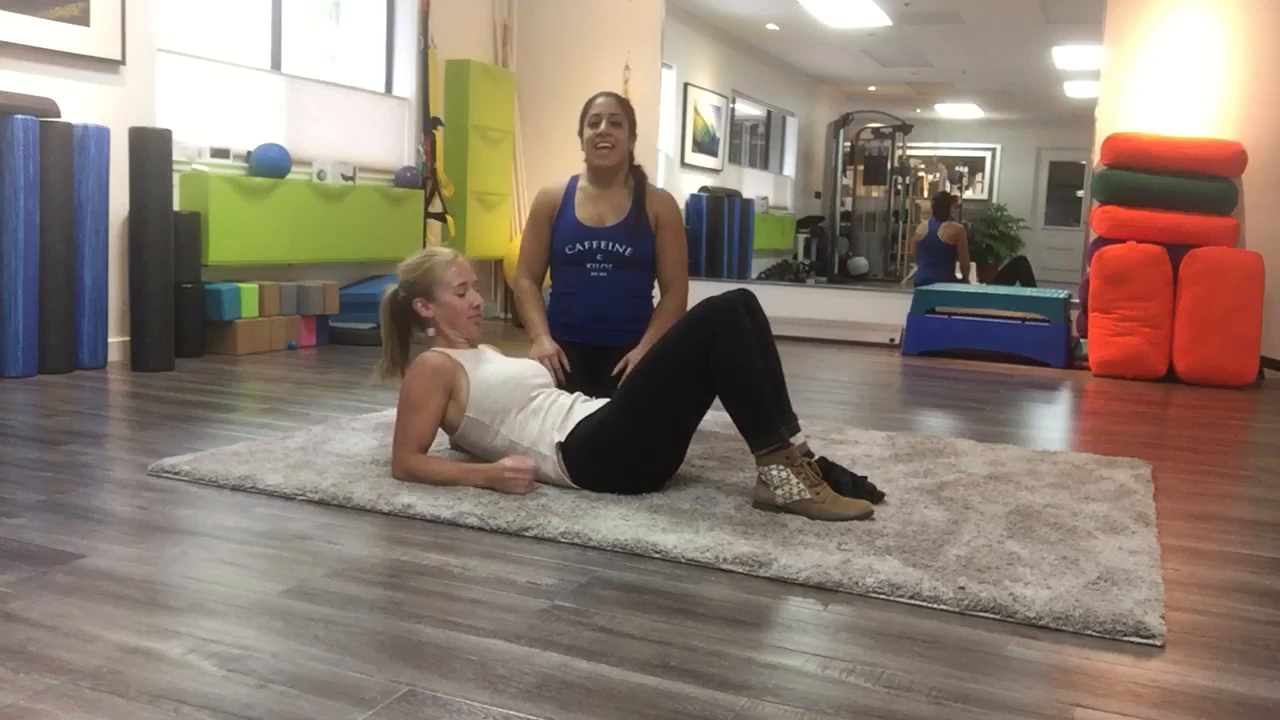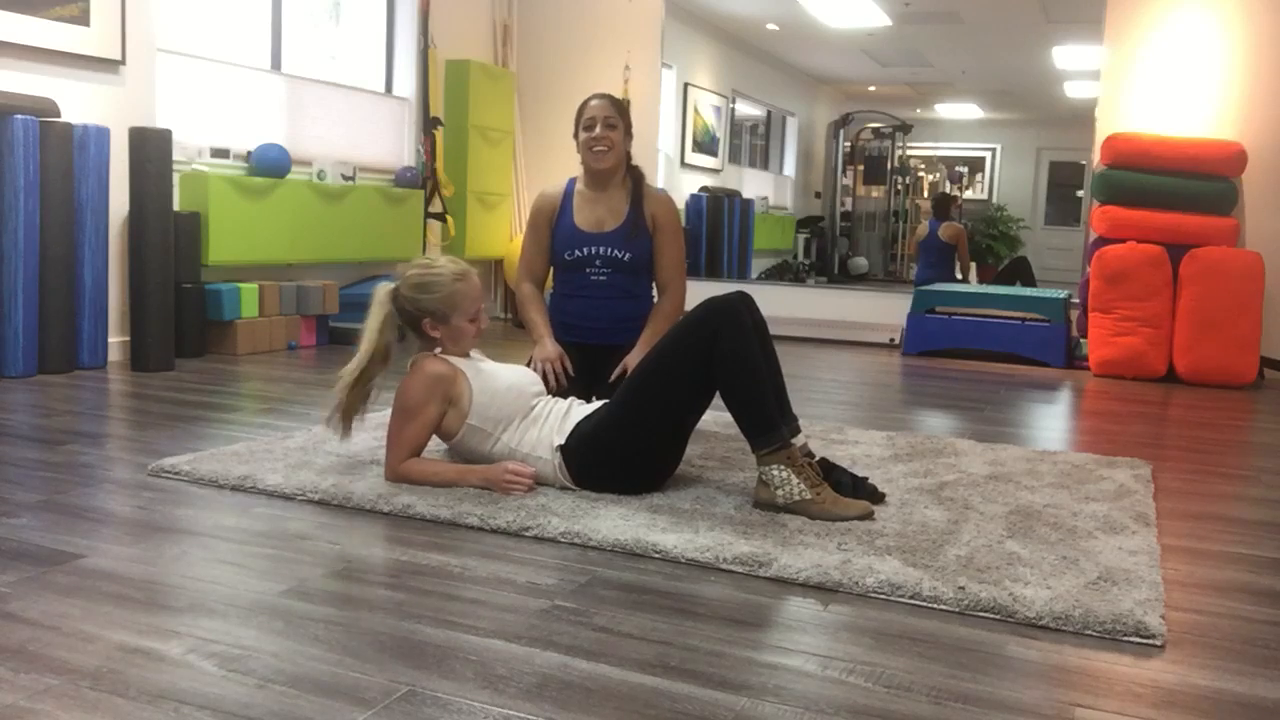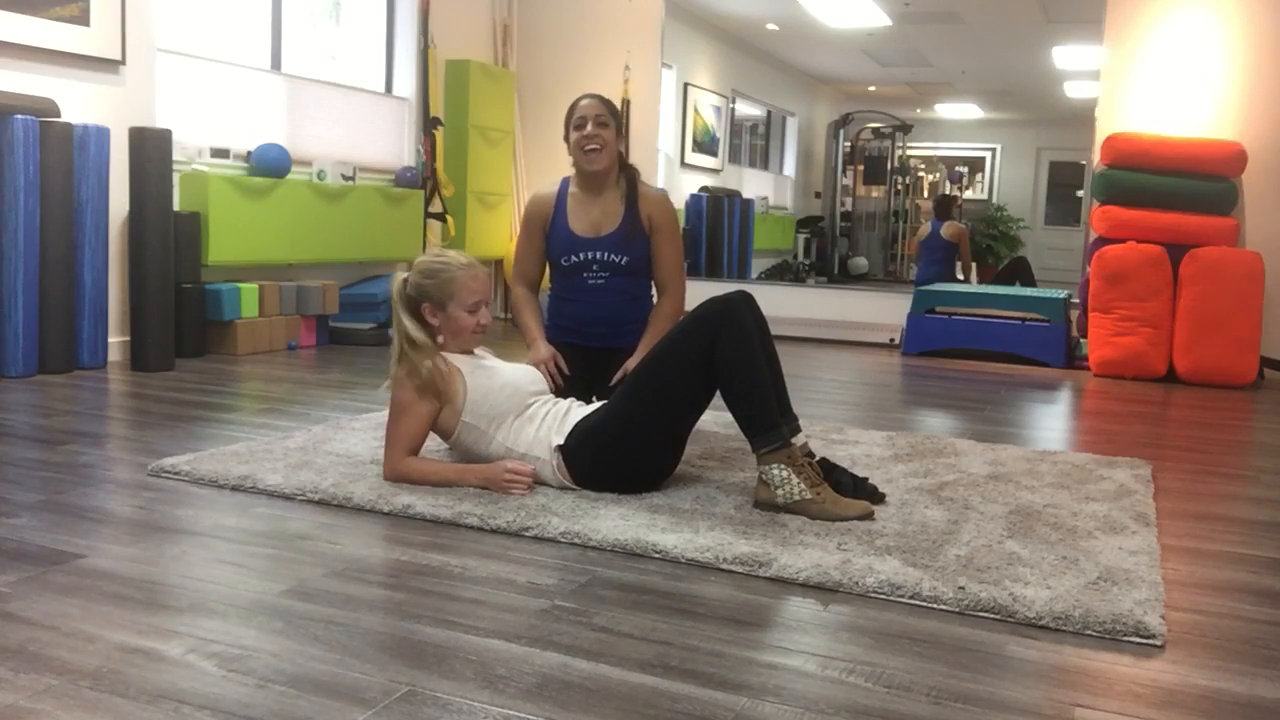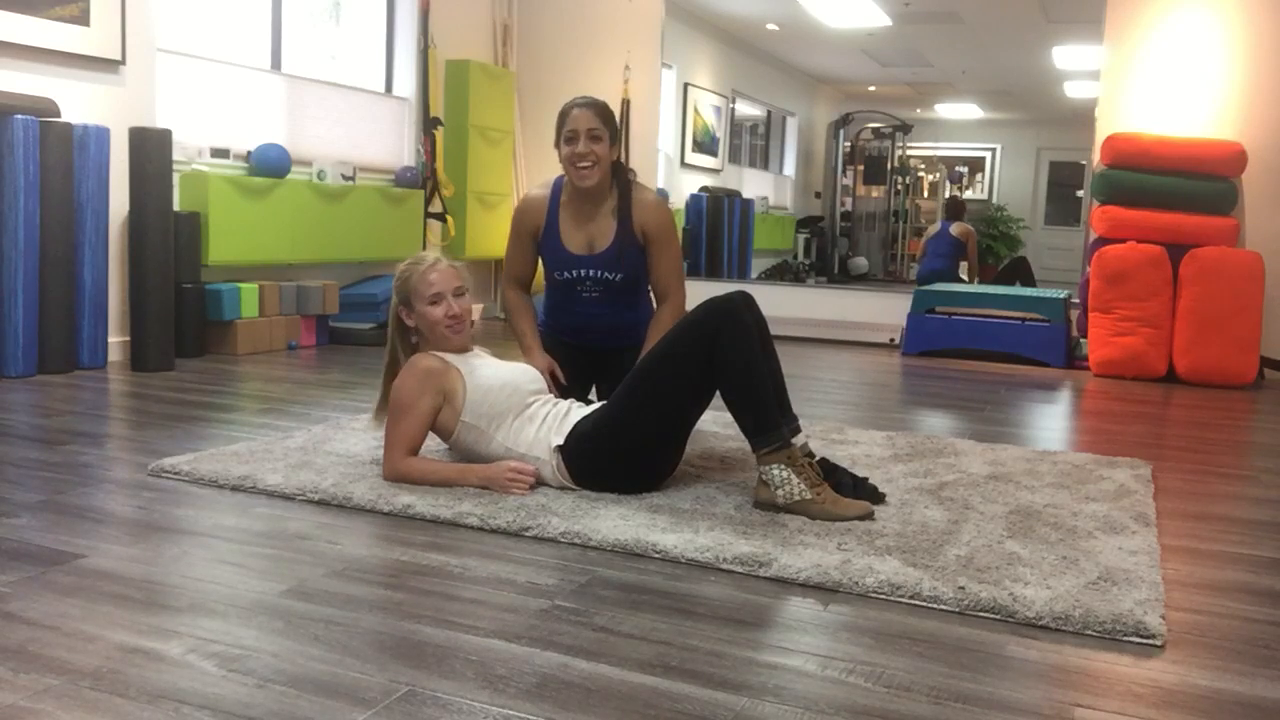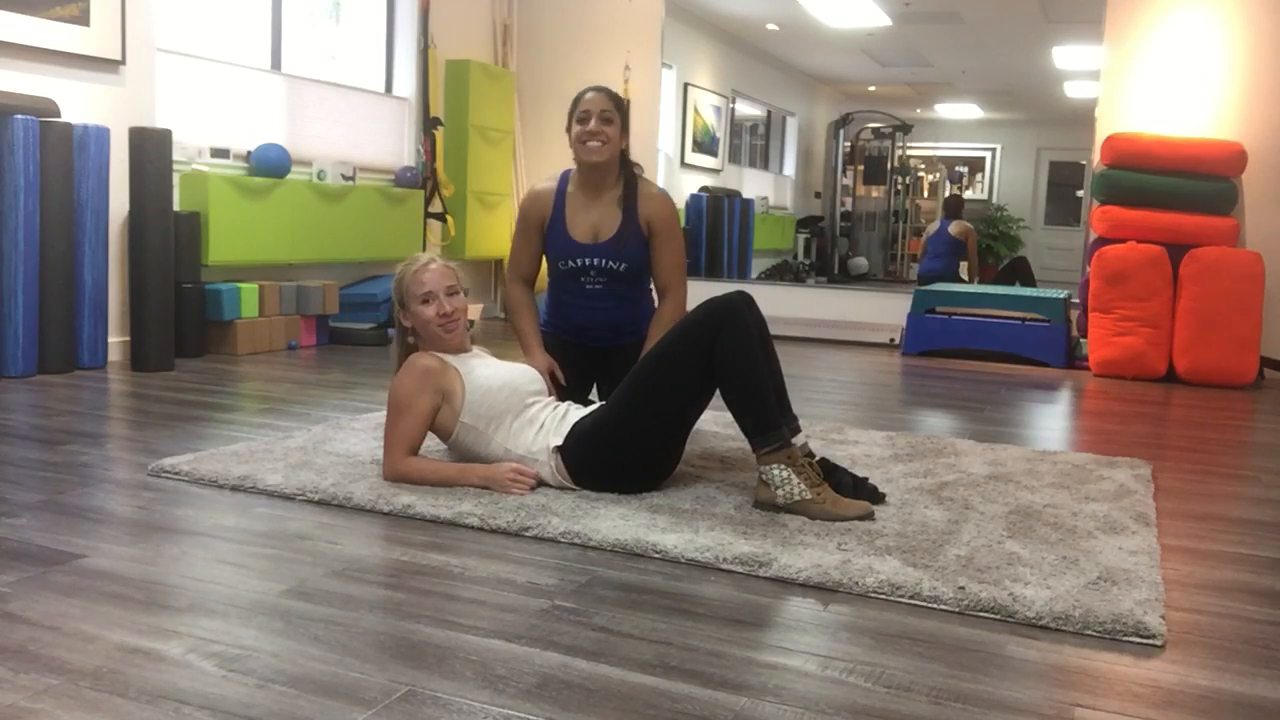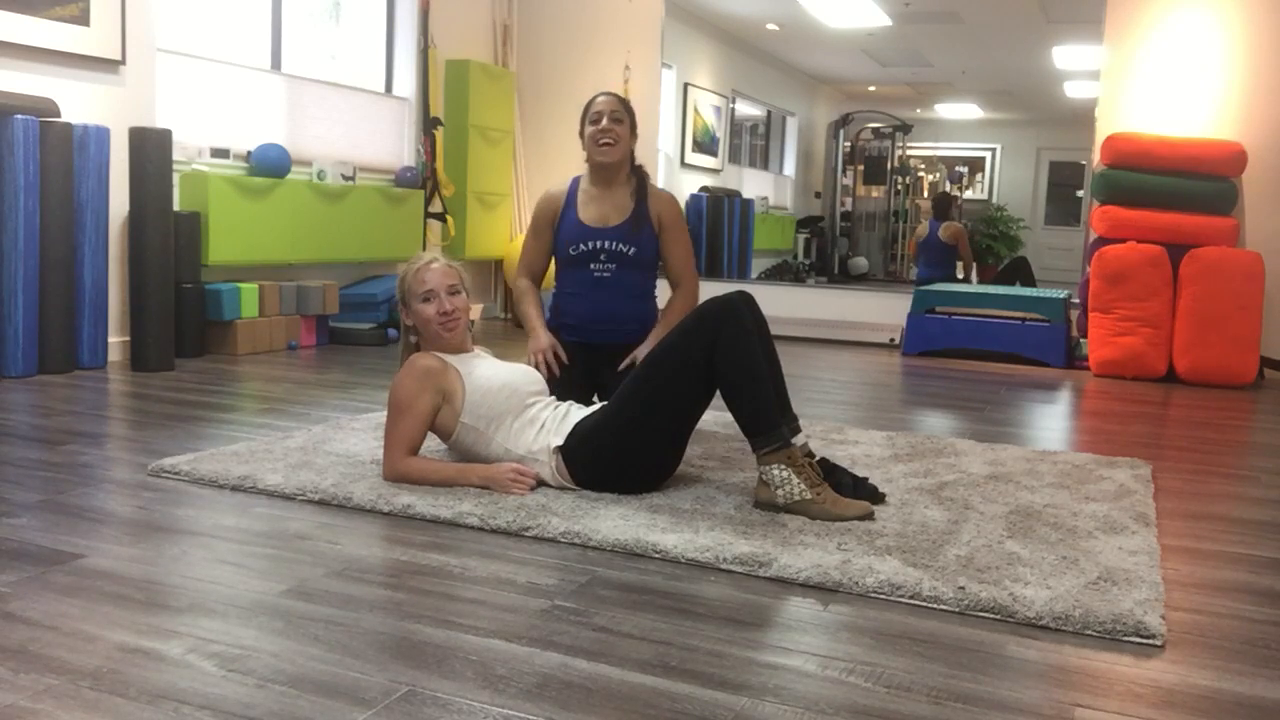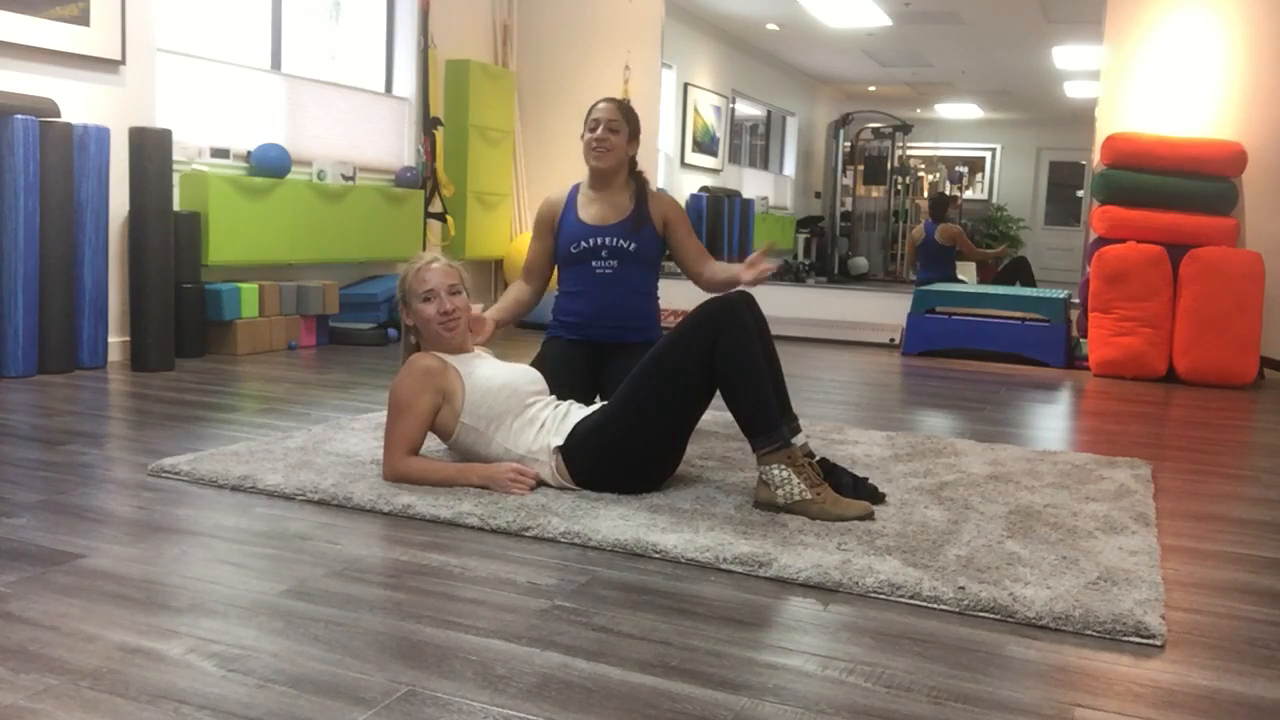
dt=0.4s
person 1, frame 1
left shoulder: (480, 354)
right shoulder: (433, 370)
right elbow: (406, 463)
right wrist: (488, 474)
left hip: (606, 437)
right hip: (595, 457)
left knee: (737, 306)
right knee: (719, 317)
left ankle: (792, 459)
right ankle: (783, 478)
person 1, frame 2
left shoulder: (465, 359)
right shoulder: (432, 376)
right elbow: (398, 466)
right wrist: (483, 474)
left hip: (603, 436)
right hip: (596, 457)
left knee: (735, 309)
right knee: (720, 320)
left ankle: (792, 459)
right ankle: (783, 477)
person 1, frame 3
left shoulder: (475, 358)
right shoulder: (427, 373)
right elbow: (396, 465)
right wrist: (484, 473)
left hip: (602, 438)
right hip: (591, 457)
left knee: (735, 309)
right knee: (722, 319)
left ankle: (791, 459)
right ankle: (783, 478)
person 1, frame 4
left shoulder: (475, 357)
right shoulder: (425, 372)
right elbow: (396, 465)
right wrist: (484, 473)
left hip: (602, 440)
right hip: (591, 457)
left knee: (735, 309)
right knee: (721, 320)
left ankle: (793, 458)
right ankle: (783, 478)
person 1, frame 5
left shoulder: (476, 357)
right shoulder: (423, 371)
right elbow: (396, 464)
right wrist: (482, 473)
left hip: (601, 440)
right hip: (589, 457)
left knee: (734, 309)
right knee: (723, 317)
left ankle: (793, 458)
right ankle: (783, 476)
person 1, frame 6
left shoulder: (479, 357)
right shoulder: (424, 372)
right elbow: (396, 465)
right wrist: (485, 473)
left hip: (599, 440)
right hip: (590, 458)
left knee: (734, 308)
right knee: (721, 318)
left ankle: (793, 459)
right ankle: (783, 477)
person 1, frame 7
left shoulder: (479, 357)
right shoulder: (423, 372)
right elbow: (395, 465)
right wrist: (481, 472)
left hip: (602, 441)
right hip: (590, 458)
left knee: (735, 307)
right knee: (721, 318)
left ankle: (792, 458)
right ankle: (783, 477)
person 2, frame 1
left shoulder: (658, 205)
right shoulder: (552, 200)
left elbow: (675, 291)
right elbow: (526, 279)
left wrist: (646, 348)
right wrist: (541, 338)
left hip: (628, 353)
right hip: (564, 349)
person 2, frame 2
left shoulder: (656, 205)
right shoulder: (551, 202)
left elbow: (672, 292)
right elbow: (528, 283)
left wrist: (643, 350)
right wrist: (544, 340)
left hip: (628, 352)
right hip: (564, 348)
person 2, frame 3
left shoulder: (652, 204)
right shoulder: (544, 204)
left elbow: (672, 293)
right elbow: (523, 285)
left wrist: (644, 355)
right wrist: (537, 343)
left hip: (628, 351)
right hip: (563, 348)
person 2, frame 4
left shoulder: (648, 209)
right shoulder: (535, 207)
left elbow: (671, 300)
right elbow: (514, 287)
right wrist: (534, 352)
left hip: (630, 346)
right hip: (560, 343)
person 2, frame 5
left shoulder: (654, 204)
right shoulder: (542, 200)
left elbow: (672, 294)
right elbow: (518, 283)
right wrist: (534, 352)
left hip: (630, 345)
right hip: (562, 342)
person 2, frame 6
left shoulder: (659, 205)
right shoulder: (555, 202)
left elbow: (685, 286)
right elbow: (526, 277)
left wrist: (657, 344)
right wrist: (536, 332)
left hip: (631, 349)
right hip: (567, 345)
person 2, frame 7
left shoulder: (659, 207)
right shoulder: (555, 208)
left elbow: (703, 268)
right elbow: (530, 283)
left wrist: (738, 273)
right wrist: (493, 316)
left hip: (636, 346)
right hip: (569, 343)
